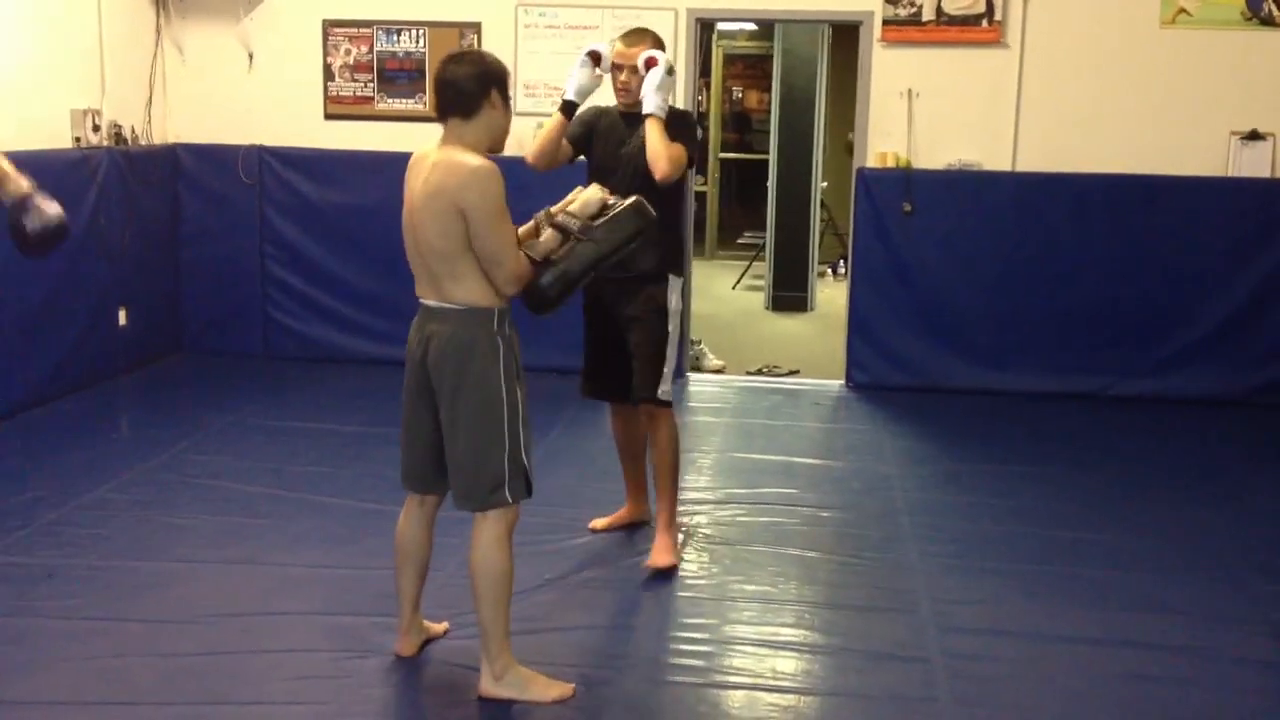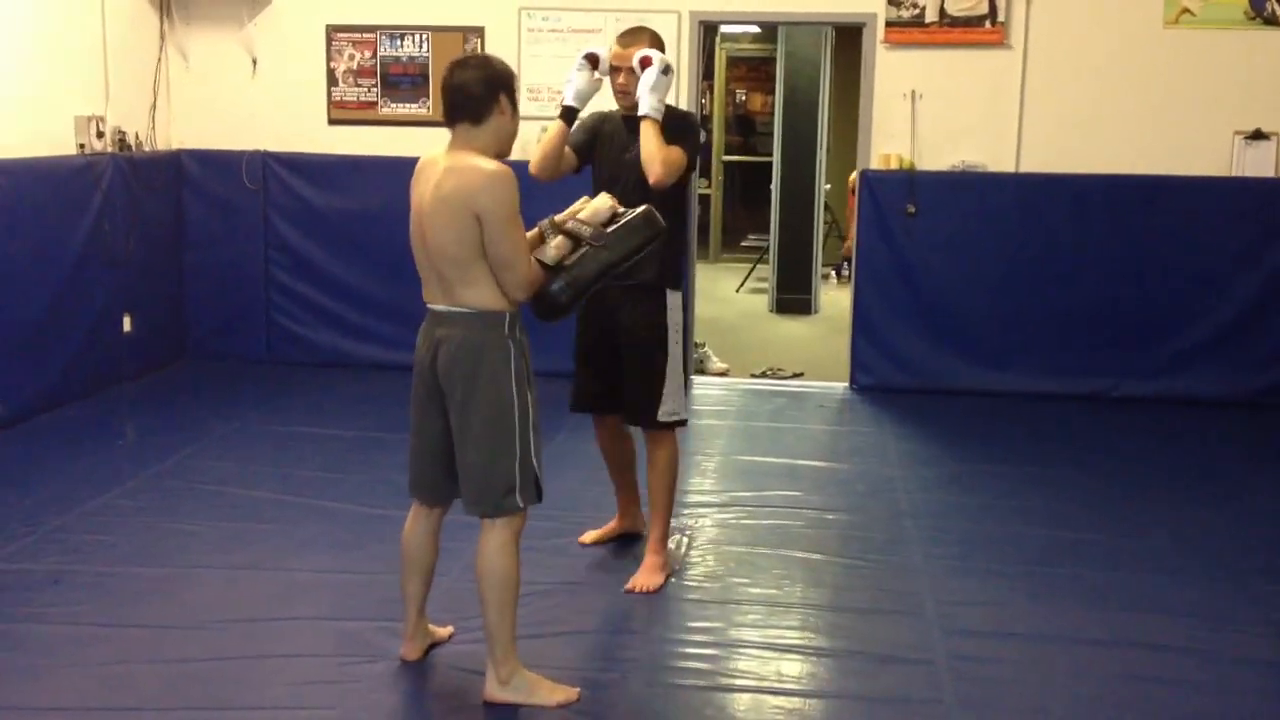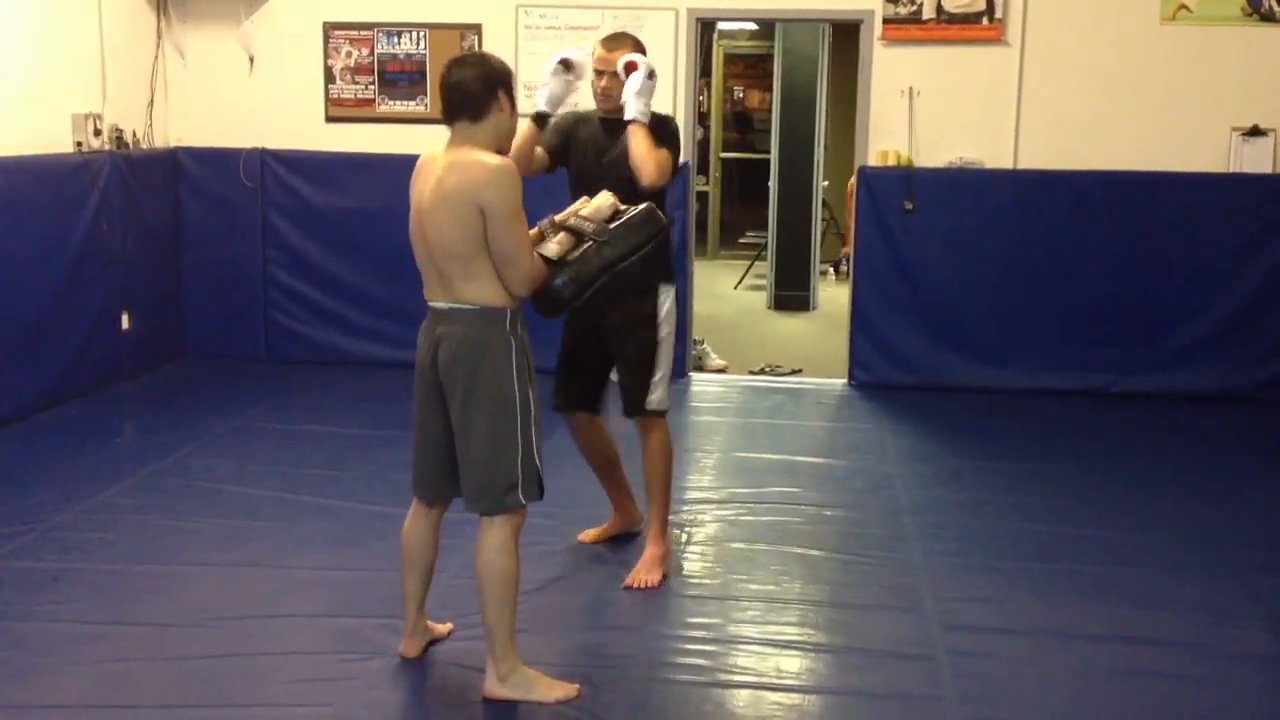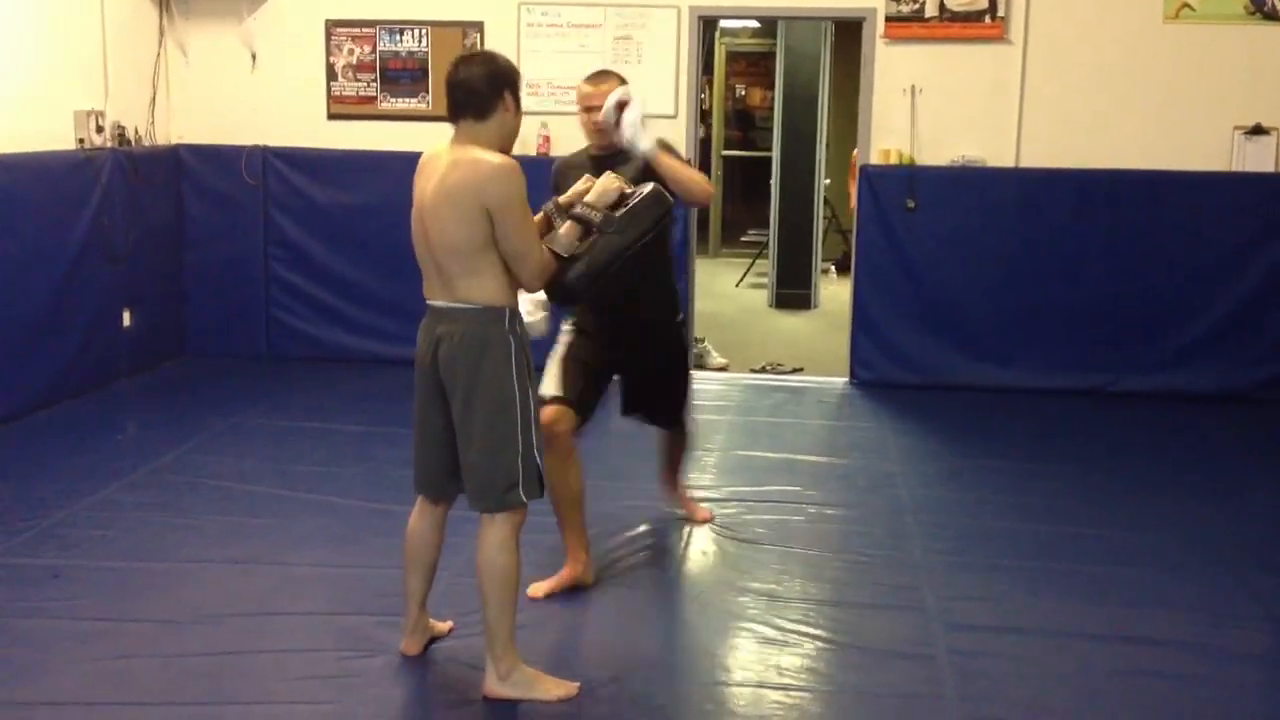
dt=0.5s
person 1, frame 1
left shoulder: (421, 164)
right shoulder: (477, 173)
right elbow: (509, 276)
left wrist: (550, 218)
right wrist: (560, 228)
left hip: (429, 329)
right hip: (475, 338)
left knee: (422, 495)
right knee: (496, 508)
left ankle: (409, 627)
right ankle: (499, 668)
person 1, frame 2
left shoulder: (427, 170)
right shoulder: (491, 178)
right elbow: (520, 283)
left wrist: (554, 226)
left hip: (436, 334)
right hip: (485, 343)
left knee: (429, 501)
right knee: (503, 514)
left ankle: (414, 632)
right ankle: (504, 674)
person 1, frame 3
left shoulder: (426, 168)
right shoulder: (494, 172)
right elbow: (521, 279)
left wrist: (550, 227)
left hip: (437, 331)
right hip: (486, 339)
left knee: (429, 497)
right knee: (502, 511)
left ankle: (414, 629)
right ankle: (503, 670)
person 1, frame 4
left shoulder: (431, 164)
right shoulder: (498, 171)
right elbow: (532, 273)
left wrist: (566, 203)
right wrist: (574, 229)
left hip: (437, 331)
right hip: (487, 339)
left knee: (434, 495)
right knee: (503, 509)
left ankle: (415, 626)
right ankle: (504, 669)
person 2, frame 1
left shoulder: (676, 123)
right shoulder: (597, 120)
left elbow: (663, 170)
right elbow: (539, 159)
left wrist: (653, 106)
right wrist: (573, 96)
left hip: (654, 280)
right hip: (602, 276)
left knee: (653, 400)
right knee: (619, 399)
left ankle: (667, 527)
right ankle: (635, 503)
person 2, frame 2
left shoulder: (679, 125)
right shoulder: (598, 125)
left elbow: (659, 174)
right elbow: (542, 170)
left wrist: (649, 107)
right wrist: (572, 103)
left hip: (653, 290)
right hip: (599, 286)
left knee: (657, 422)
right knee: (604, 413)
left ankle: (658, 550)
right ankle: (628, 514)
person 2, frame 3
left shoulder: (658, 128)
right shoulder: (573, 126)
left elbow: (651, 177)
right elbow: (517, 168)
left wrist: (636, 111)
right wrist: (544, 106)
left hip: (643, 288)
right hip: (589, 287)
left knee: (647, 412)
right knee: (577, 409)
left ankle: (657, 543)
right ankle: (623, 513)
person 2, frame 4
left shoulder: (648, 157)
right shoulder: (566, 169)
left elbow: (703, 196)
left wrist: (647, 147)
left hip: (653, 317)
right hip: (590, 319)
left knee: (673, 422)
right knee: (554, 422)
left ankle: (673, 486)
right ankle: (577, 561)
